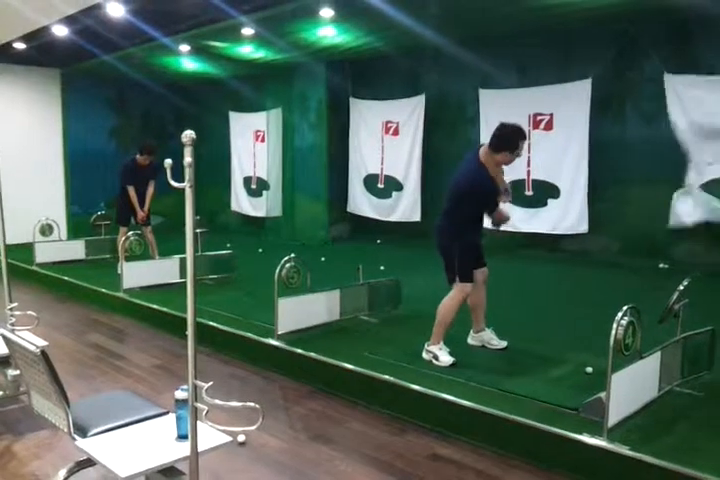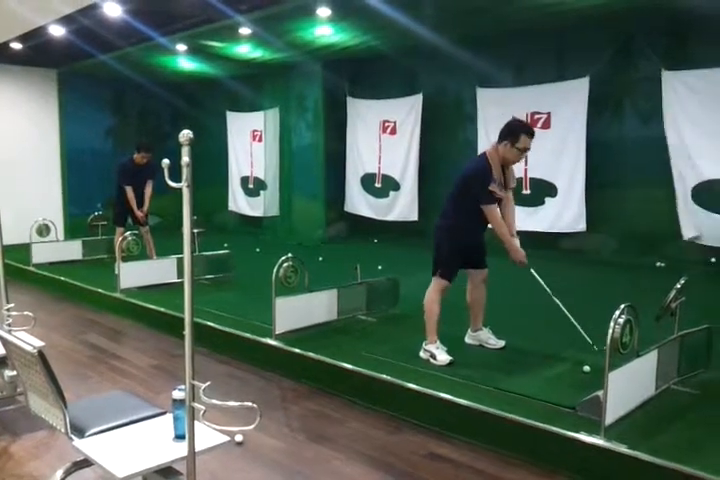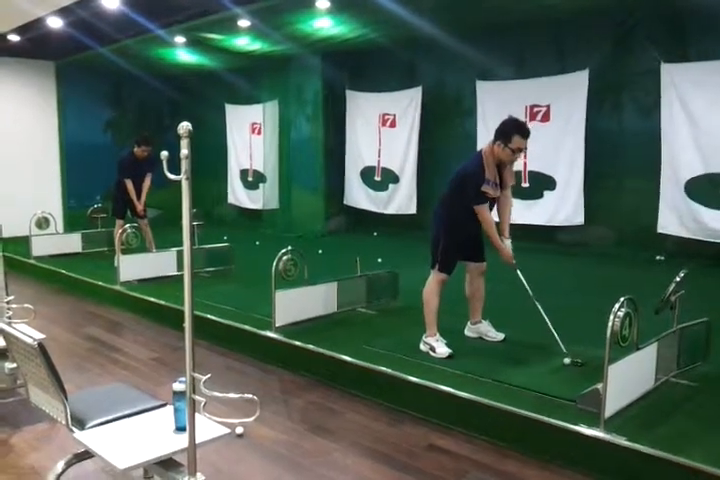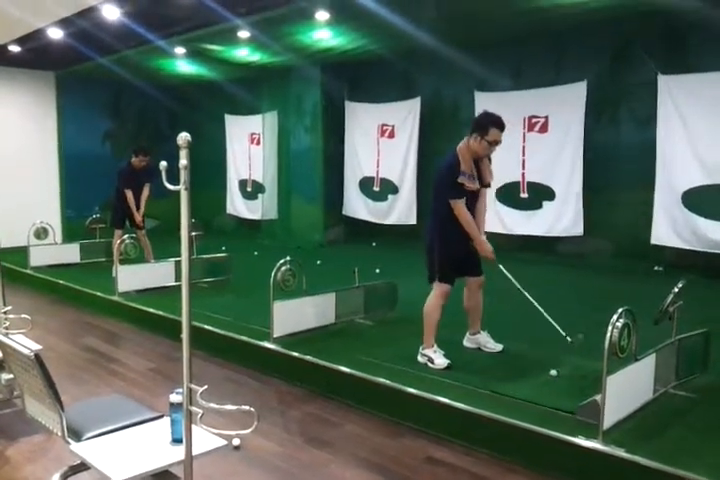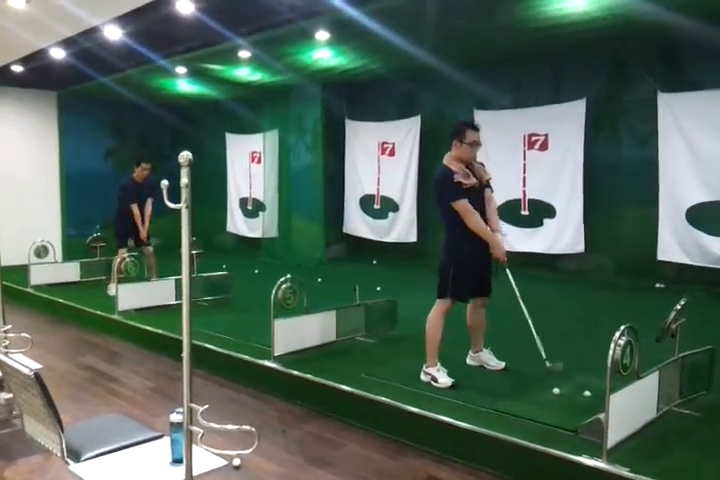
dt=1s
person 1, frame 1
left shoulder: (478, 153)
right shoulder: (485, 182)
right elbow: (495, 215)
right wrist: (503, 217)
left hip: (465, 231)
right hip: (454, 236)
left knee: (480, 276)
right knee: (462, 288)
left ankle: (479, 331)
right ankle: (433, 345)
person 1, frame 2
left shoulder: (505, 164)
right shoulder: (480, 171)
left elbow: (507, 200)
right elbow: (492, 216)
left wrist: (514, 237)
right wrist: (511, 247)
left hip: (473, 231)
right hip: (451, 231)
left knee: (479, 276)
right knee: (440, 283)
left ankle: (476, 331)
right ankle: (430, 344)
person 1, frame 3
left shoulder: (505, 162)
right shoulder: (474, 171)
left elbow: (506, 195)
right elbow: (484, 214)
left wrist: (505, 236)
right wrist: (501, 249)
left hip: (471, 224)
right hip: (449, 223)
left knee: (478, 269)
right knee: (439, 275)
left ankle: (475, 323)
right ankle: (430, 337)
person 1, frame 4
left shoulder: (483, 161)
right shoulder: (452, 167)
left elbow: (481, 198)
right elbow: (460, 210)
left wrist: (481, 236)
right wrist: (481, 242)
left hip: (465, 235)
right hip: (444, 235)
left knee: (476, 281)
right knee: (442, 288)
left ankle: (474, 334)
right ankle: (427, 348)
person 1, frame 5
left shoulder: (478, 170)
right shoulder: (445, 176)
left elbow: (489, 201)
right elbow: (466, 213)
left wrist: (496, 234)
right wrist: (493, 241)
left hip: (480, 248)
right hip: (459, 250)
left knee: (479, 299)
right knee: (444, 303)
left ankle: (477, 352)
right ankle: (430, 366)
person 2, frame 1
left shoulder: (153, 166)
right shoulder: (128, 166)
left elbow: (151, 186)
right elbow: (131, 190)
left wrist: (146, 207)
right wrist: (138, 211)
left hip: (142, 200)
right hip: (125, 201)
left knee: (147, 229)
right knee: (123, 230)
left ankle: (156, 258)
person 2, frame 2
left shoulder: (150, 166)
right shoulder: (125, 166)
left elbow: (148, 186)
right elbow: (128, 190)
left wrist: (146, 206)
right wrist: (135, 210)
left hip: (140, 201)
right hip: (123, 201)
left knee: (145, 229)
right knee: (120, 230)
left ankle: (153, 258)
person 2, frame 3
left shoulder: (150, 160)
right shoulder: (125, 160)
left elbow: (147, 179)
right elbow: (128, 183)
left wrist: (142, 200)
right wrist: (135, 203)
left hip: (138, 194)
right hip: (122, 194)
left knee: (144, 222)
right knee: (120, 223)
left ankle: (153, 251)
right ankle: (118, 255)
person 2, frame 4
left shoulder: (148, 170)
right shoulder: (124, 171)
left elbow: (146, 190)
right elbow: (128, 194)
left wrist: (141, 210)
right wrist: (135, 214)
left hip: (137, 204)
right hip: (121, 204)
left knee: (142, 233)
right knee: (118, 233)
left ankle: (151, 261)
right ankle: (116, 265)
person 2, frame 5
left shoulder: (148, 184)
right shoulder: (127, 185)
left elbow: (148, 205)
right elbow: (134, 209)
left wrist: (146, 226)
right wrist: (140, 230)
left hip: (141, 222)
right hip: (124, 222)
left knee: (149, 251)
right knee: (122, 252)
left ankle: (154, 279)
right ankle: (112, 284)
